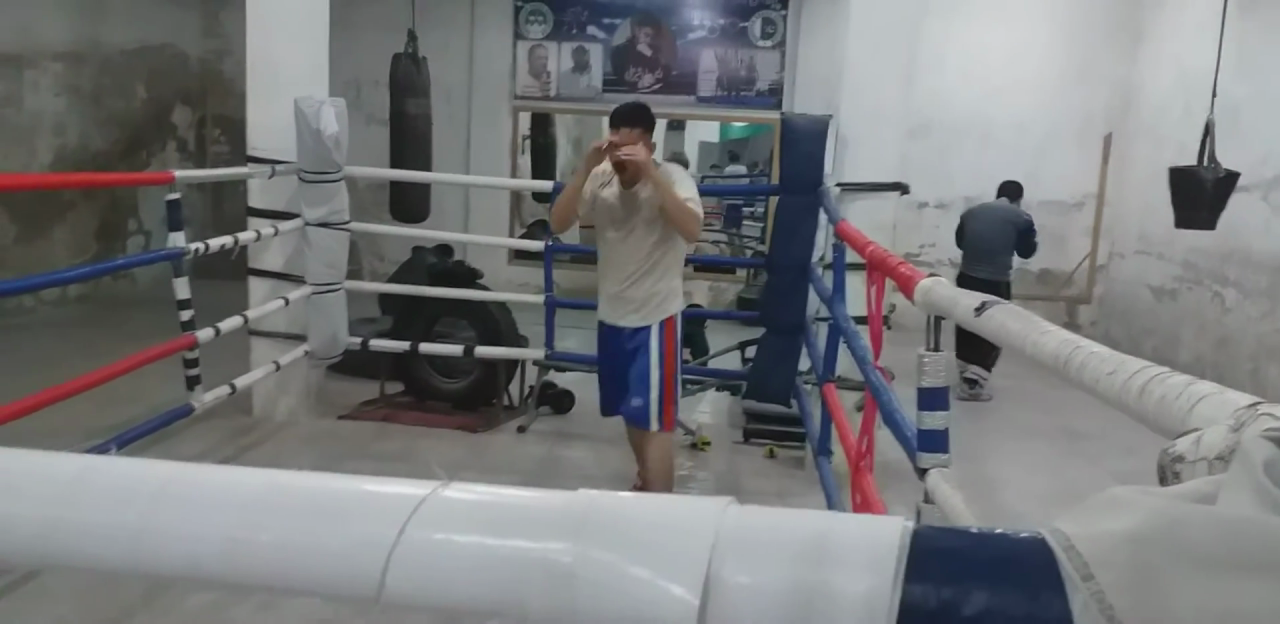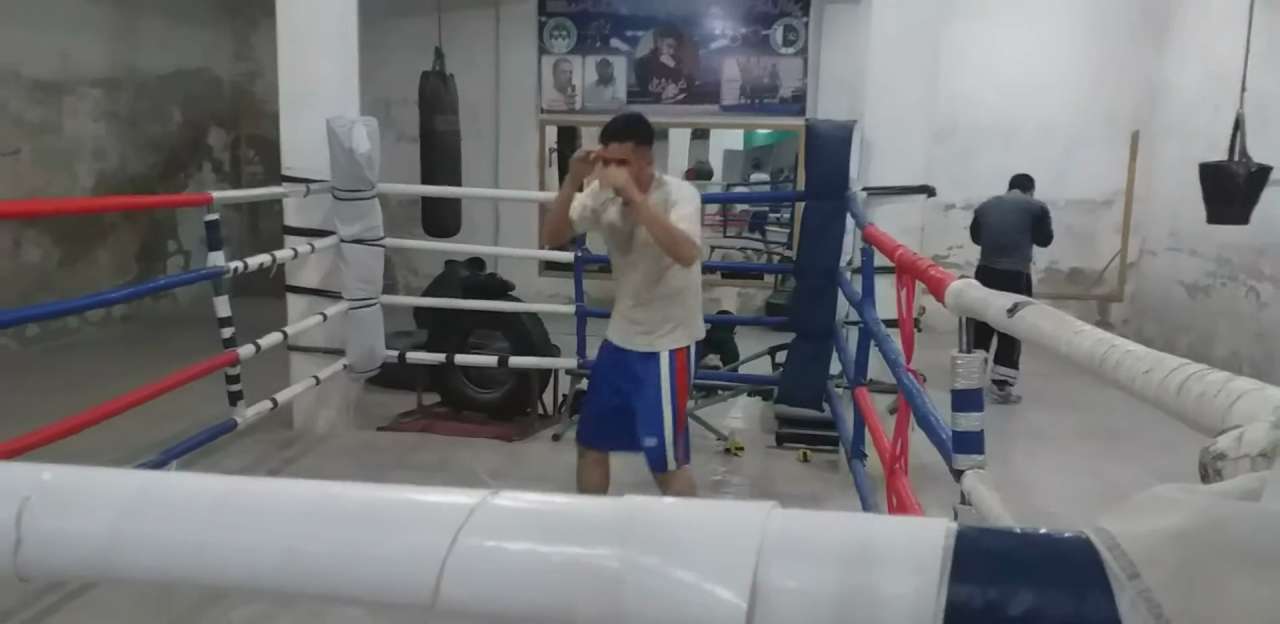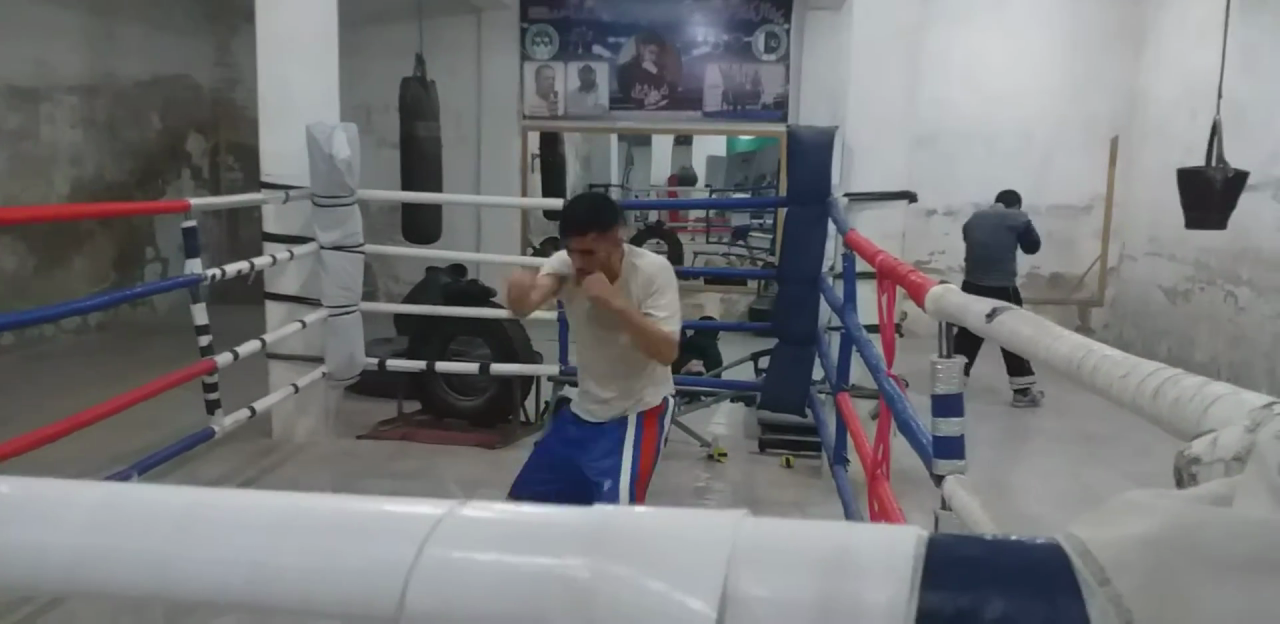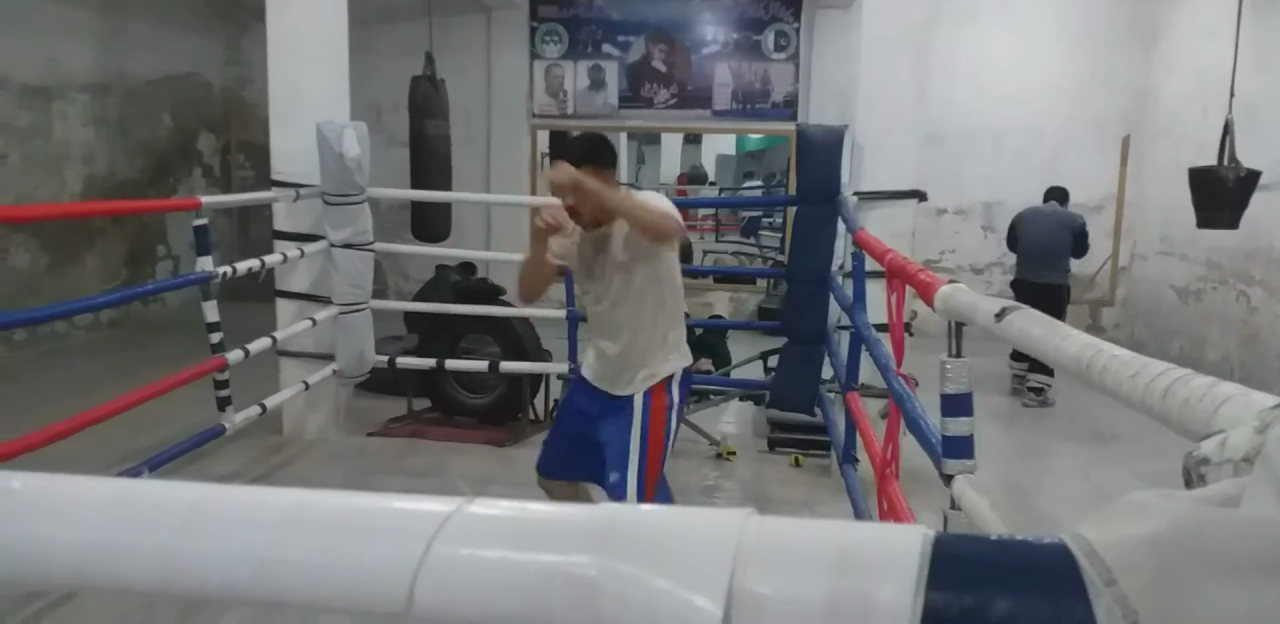
dt=0.5s
person 1, frame 1
left shoulder: (672, 176)
right shoulder: (598, 177)
left elbow: (691, 231)
right elbow: (557, 224)
left wrist: (651, 176)
right wrist: (587, 168)
left hip: (656, 316)
right hip: (612, 315)
left knee: (653, 422)
right knee: (631, 411)
right ankle: (647, 482)
person 1, frame 2
left shoulder: (677, 194)
right shoulder: (600, 194)
left elbow: (685, 255)
right elbow: (553, 237)
left wrist: (639, 199)
right wrist: (572, 184)
left hip: (668, 344)
right hip: (620, 340)
left knee: (666, 463)
right knee: (591, 442)
person 1, frame 3
left shoulder: (653, 271)
right shoulder: (564, 266)
left elbow: (666, 353)
right elbow: (520, 305)
left wrist: (616, 304)
right wrist: (522, 290)
left hip: (641, 409)
right hip: (584, 411)
right knee: (523, 502)
person 1, frame 4
left shoulder: (649, 206)
right shoulder: (566, 224)
left elbow: (668, 229)
right elbow: (528, 293)
left wrist: (587, 185)
right wrist: (539, 242)
left hip: (651, 379)
right hip: (597, 375)
left knee: (632, 499)
right knee: (554, 476)
person 2, frame 1
left shoulder: (972, 212)
right shoulder: (1021, 218)
left elbow: (960, 242)
right elbow: (1027, 251)
left hip: (967, 278)
right hip: (995, 283)
left knee: (967, 327)
left ankle: (966, 375)
right ankle: (971, 384)
person 2, frame 2
left shoulder: (986, 206)
right shoulder: (1035, 207)
left elbow: (976, 236)
right elbow: (1044, 239)
left hip: (986, 272)
right hip: (1015, 275)
left knee: (981, 327)
right ankle: (1002, 385)
person 2, frame 3
left shoulder: (973, 220)
right shoulder: (1017, 219)
right elbow: (1032, 246)
left hip: (972, 286)
right hip: (1001, 288)
left knee: (967, 336)
right ankle: (1023, 392)
person 2, frame 4
left shoulder: (1023, 216)
right shoulder: (1074, 220)
left elbow: (1011, 244)
right elbow: (1080, 251)
left hip: (1024, 282)
right hip: (1055, 286)
left ankle: (1019, 379)
right ankle: (1035, 390)
